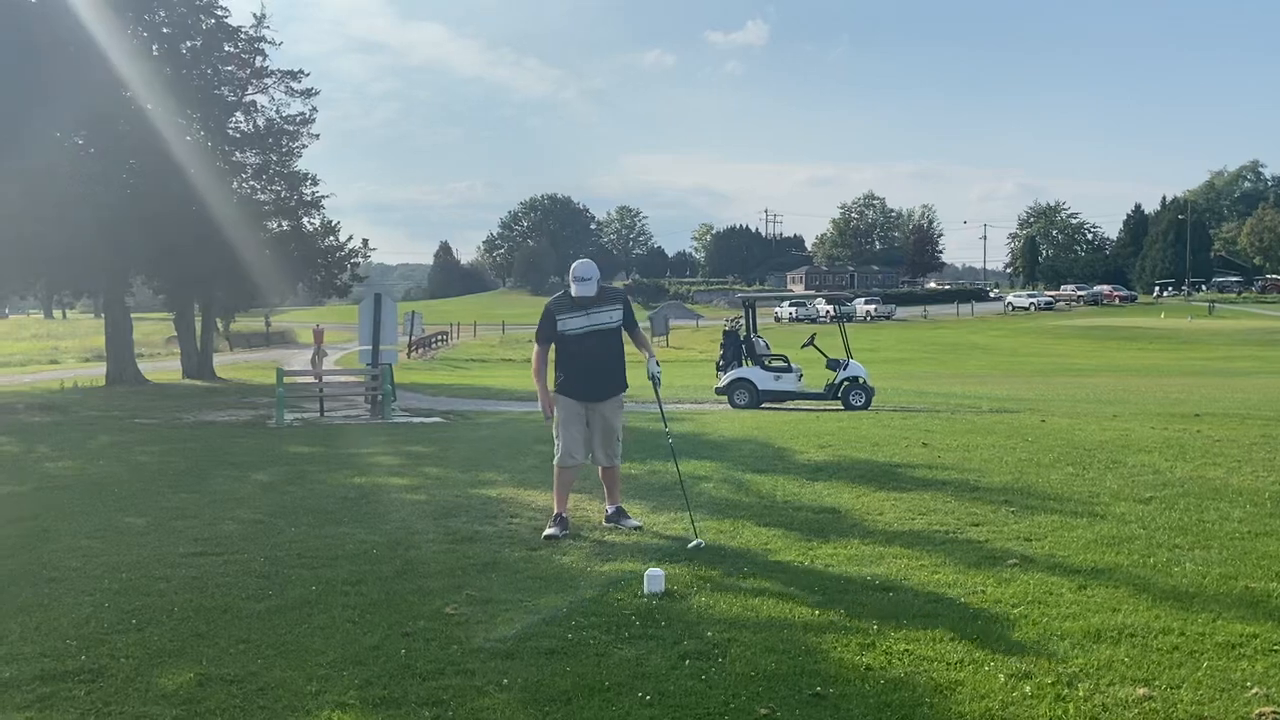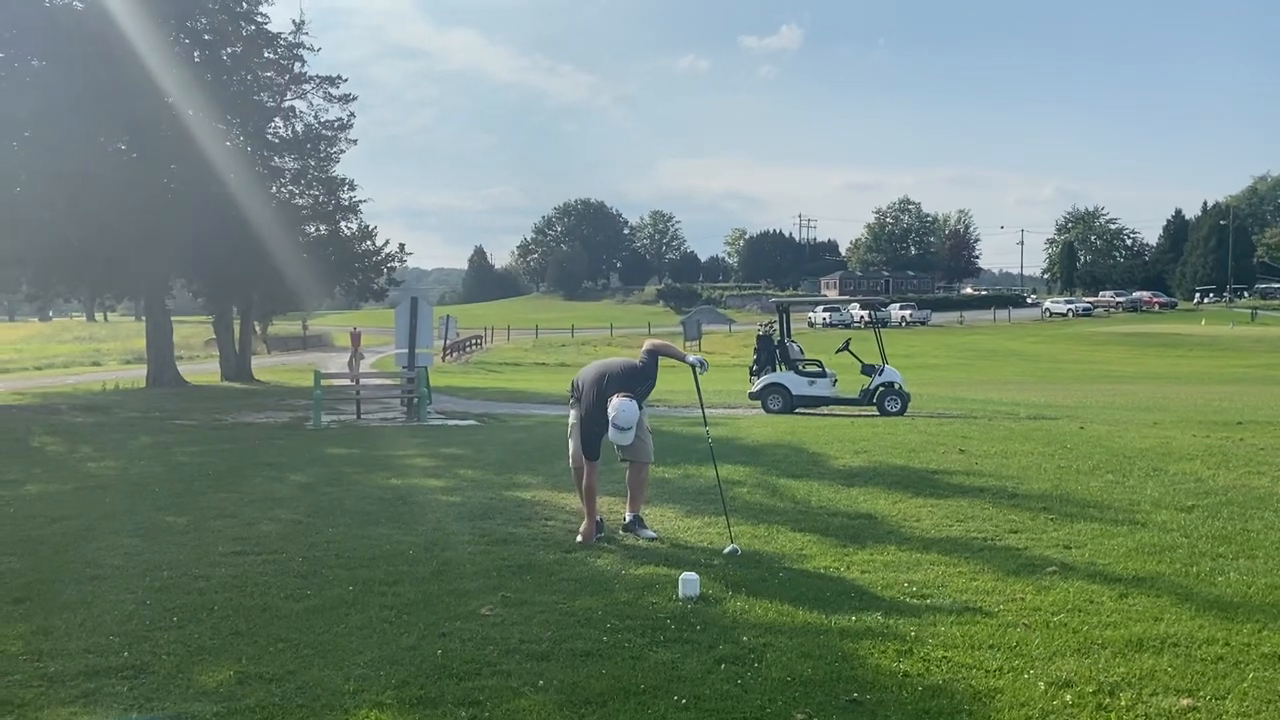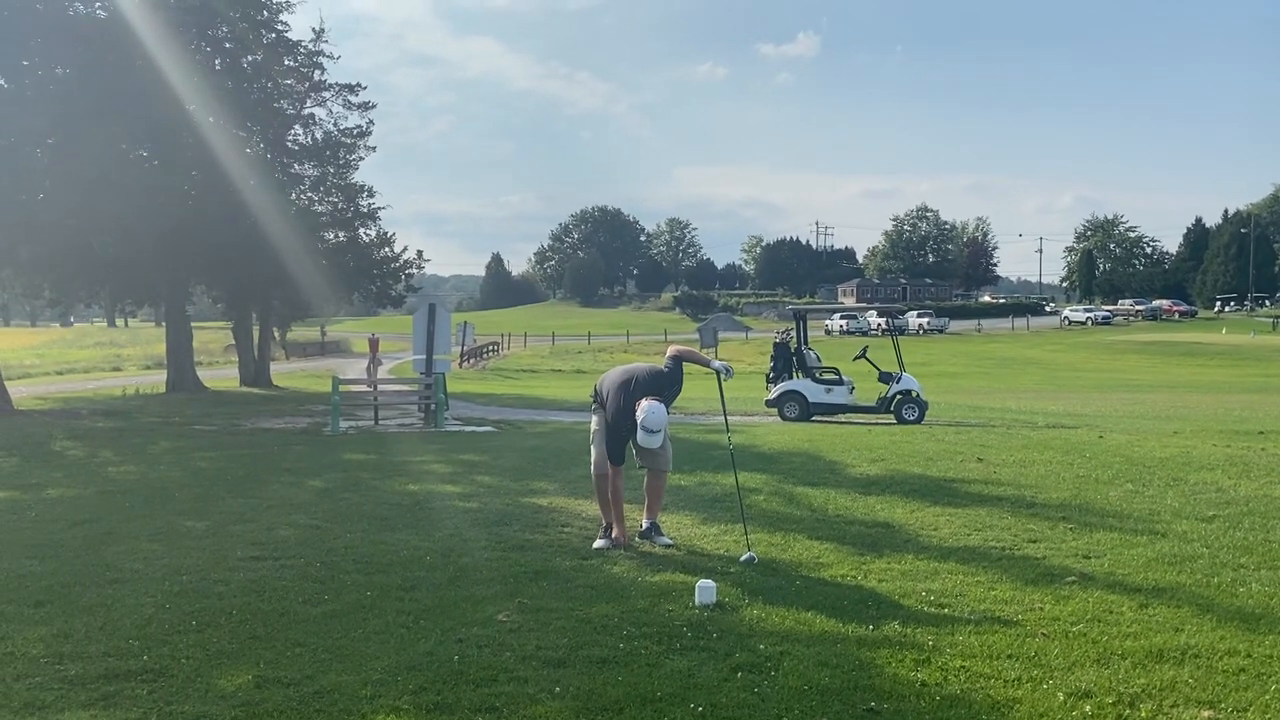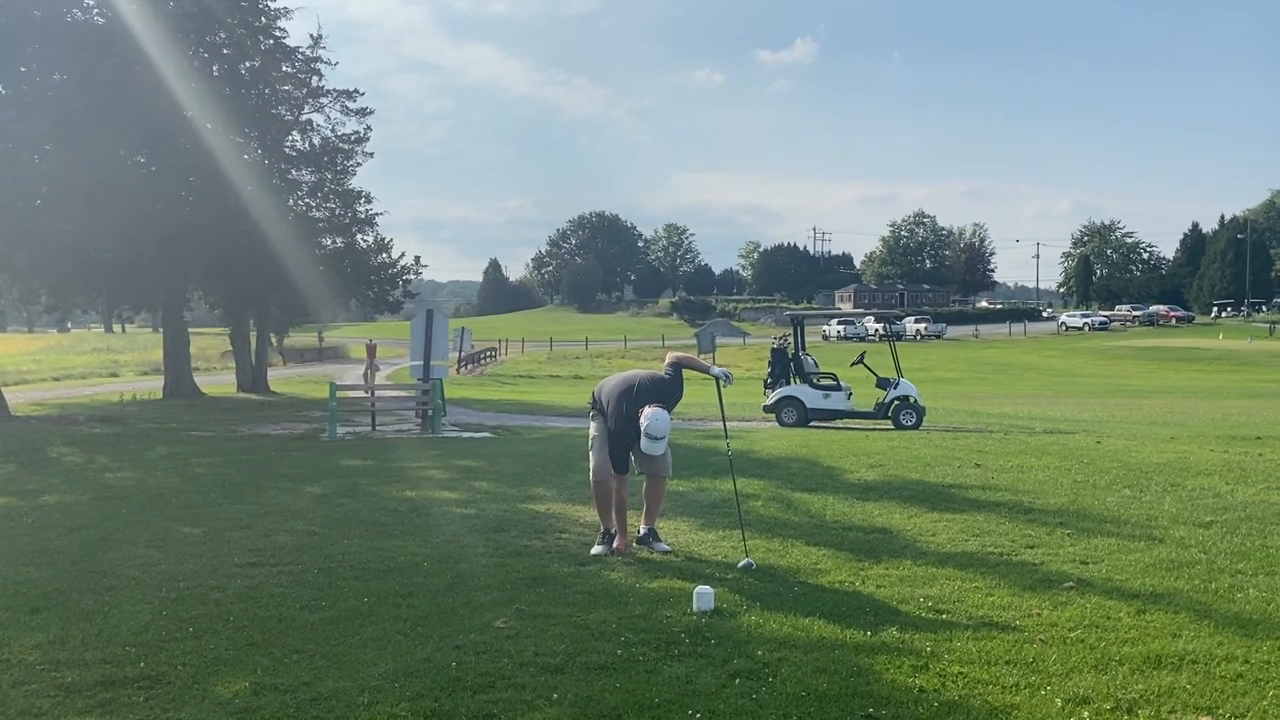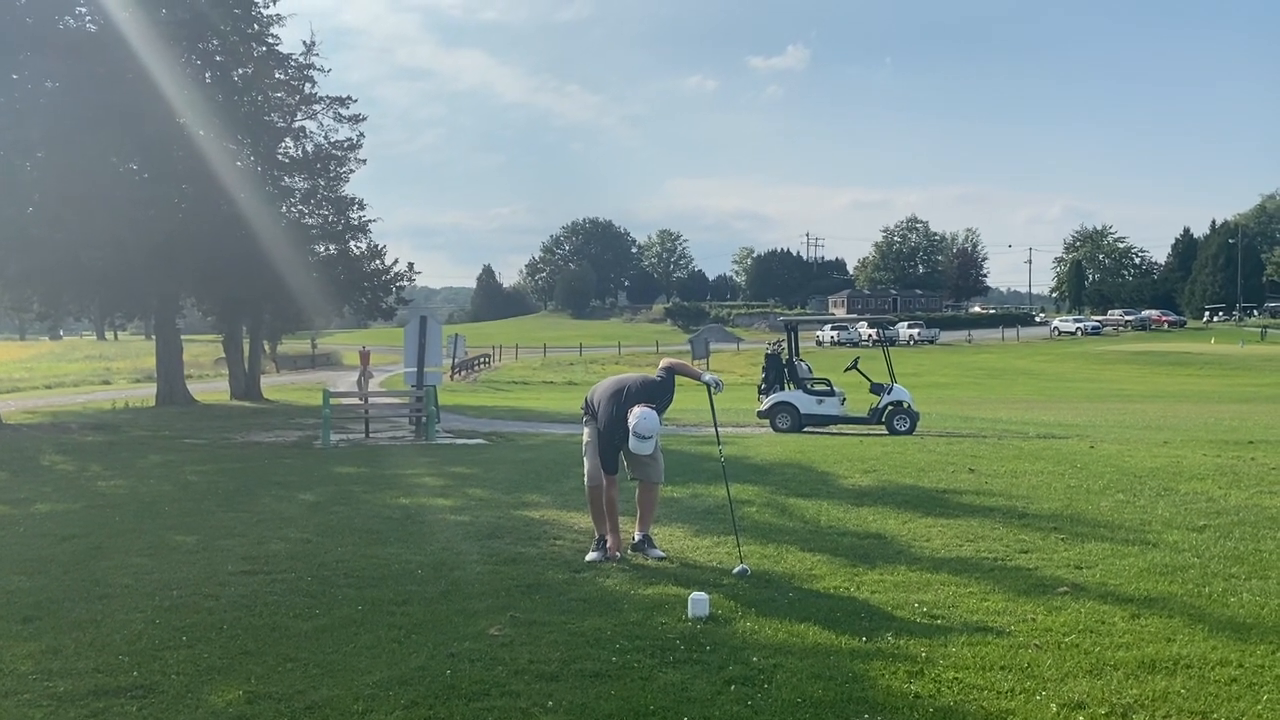
dt=1s
person 1, frame 1
left shoulder: (618, 298)
right shoulder: (554, 308)
left elbow: (635, 331)
right elbow: (541, 353)
left wrist: (650, 357)
right wrist: (544, 395)
left hip: (609, 395)
right hip: (568, 397)
left knee: (609, 456)
right knee: (566, 456)
left ankle: (614, 510)
right ankle: (559, 517)
person 1, frame 2
left shoulder: (643, 376)
right shoulder: (592, 416)
left elbow: (650, 344)
right elbow: (591, 471)
left wrist: (686, 357)
right wrist: (588, 520)
left hip: (629, 393)
right hip: (584, 399)
left knee: (642, 455)
right knee: (579, 459)
left ankle: (633, 518)
right ankle: (594, 520)
person 1, frame 3
left shoulder: (668, 382)
right shoulder: (619, 422)
left elbow: (674, 350)
right elbow: (616, 475)
left wrist: (711, 362)
right wrist: (619, 524)
right hip: (605, 404)
left knee: (661, 462)
right knee: (601, 466)
left ankle: (649, 525)
right ankle: (608, 526)
person 1, frame 4
left shoulder: (671, 390)
right shoulder: (622, 431)
left elbow: (673, 356)
right elbow: (620, 484)
left wrist: (710, 369)
right wrist: (622, 534)
left hip: (641, 402)
right hip: (604, 411)
left knee: (660, 469)
right knee: (600, 472)
left ankle: (646, 530)
right ankle: (607, 532)
person 1, frame 5
left shoulder: (661, 392)
right shoulder: (611, 431)
left elbow: (667, 362)
right elbow: (610, 484)
left wrist: (702, 376)
right wrist: (614, 534)
left hip: (640, 419)
right hip: (597, 417)
left knee: (653, 475)
right knee: (594, 477)
left ankle: (641, 537)
right ankle: (602, 538)
